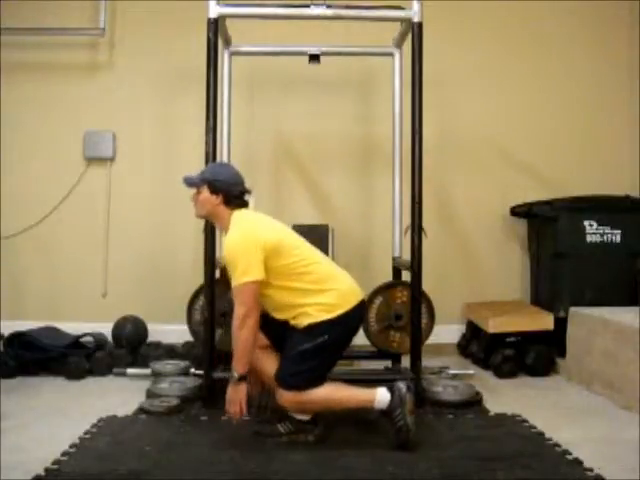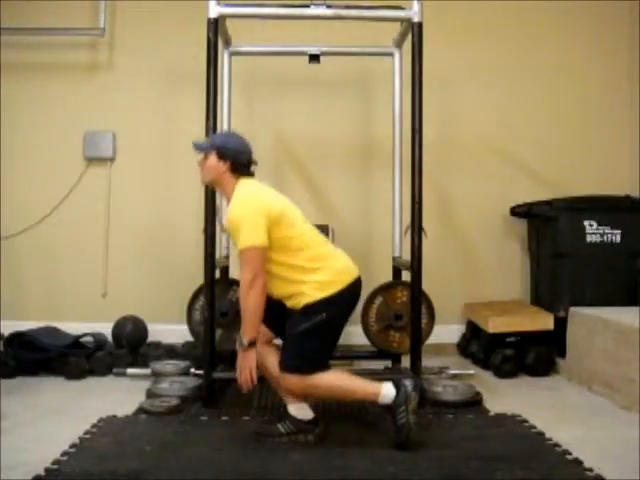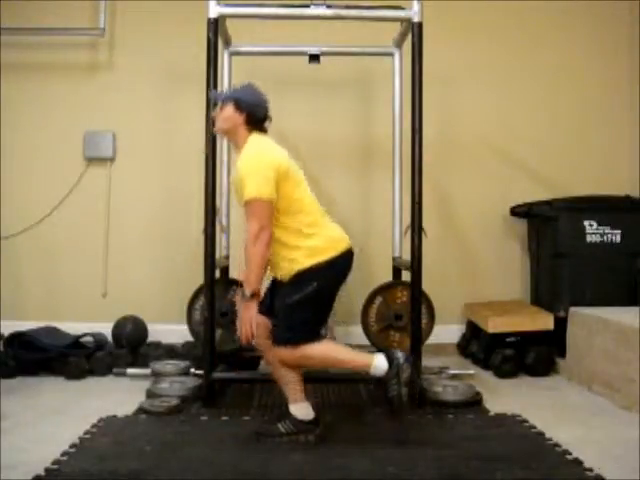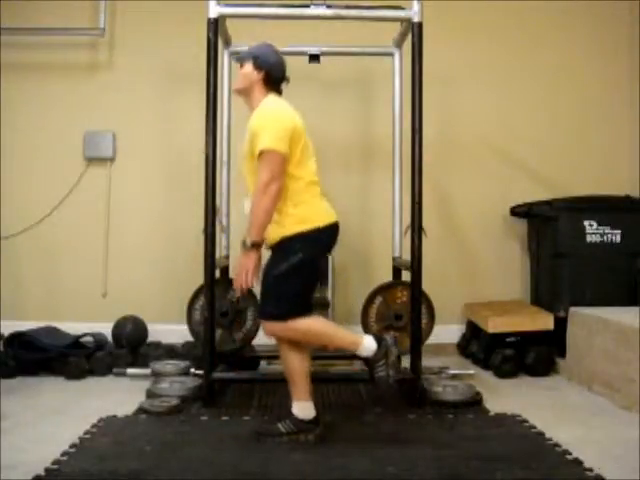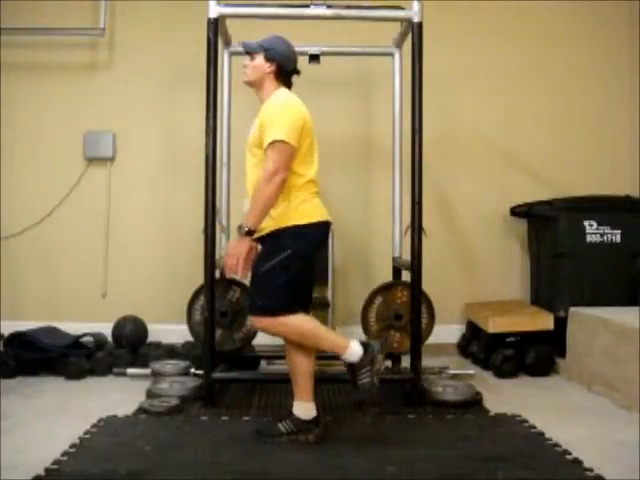
dt=0.2s
person 1, frame 1
left shoulder: (240, 240)
right shoulder: (248, 225)
left elbow: (244, 315)
right elbow: (253, 307)
left wrist: (238, 379)
right wrist: (252, 363)
left hip: (332, 310)
right hip: (326, 301)
left knee: (290, 394)
right knee: (252, 340)
left ankle: (387, 398)
right ankle: (302, 419)
person 1, frame 2
left shoulder: (244, 207)
right shoulder: (250, 195)
left elbow: (253, 281)
right elbow: (258, 277)
left wrist: (245, 347)
right wrist: (249, 339)
left hip: (327, 288)
right hip: (319, 282)
left knee: (296, 377)
right knee: (256, 335)
left ankle: (391, 394)
right ankle: (302, 418)
person 1, frame 3
left shoulder: (254, 159)
right shoulder: (259, 152)
left elbow: (259, 233)
right elbow: (264, 232)
left wrist: (248, 295)
right wrist: (251, 290)
left hip: (319, 258)
right hip: (310, 256)
left knee: (289, 349)
right knee: (262, 330)
left ankle: (384, 365)
right ankle: (301, 417)
person 1, frame 4
left shoulder: (269, 114)
right shoulder: (269, 114)
left elbow: (268, 185)
left wrist: (248, 247)
right wrist: (257, 242)
left hip: (304, 229)
right hip: (300, 229)
left knee: (278, 322)
right knee: (282, 321)
left ankle: (371, 347)
right ankle: (303, 416)
person 1, frame 5
left shoulder: (281, 106)
right shoulder: (275, 108)
left elbow: (274, 175)
left wrist: (243, 233)
right wrist: (255, 236)
left hip: (294, 226)
right hip: (293, 226)
left knee: (266, 316)
right knee: (288, 320)
left ankle: (357, 353)
right ankle: (304, 417)
